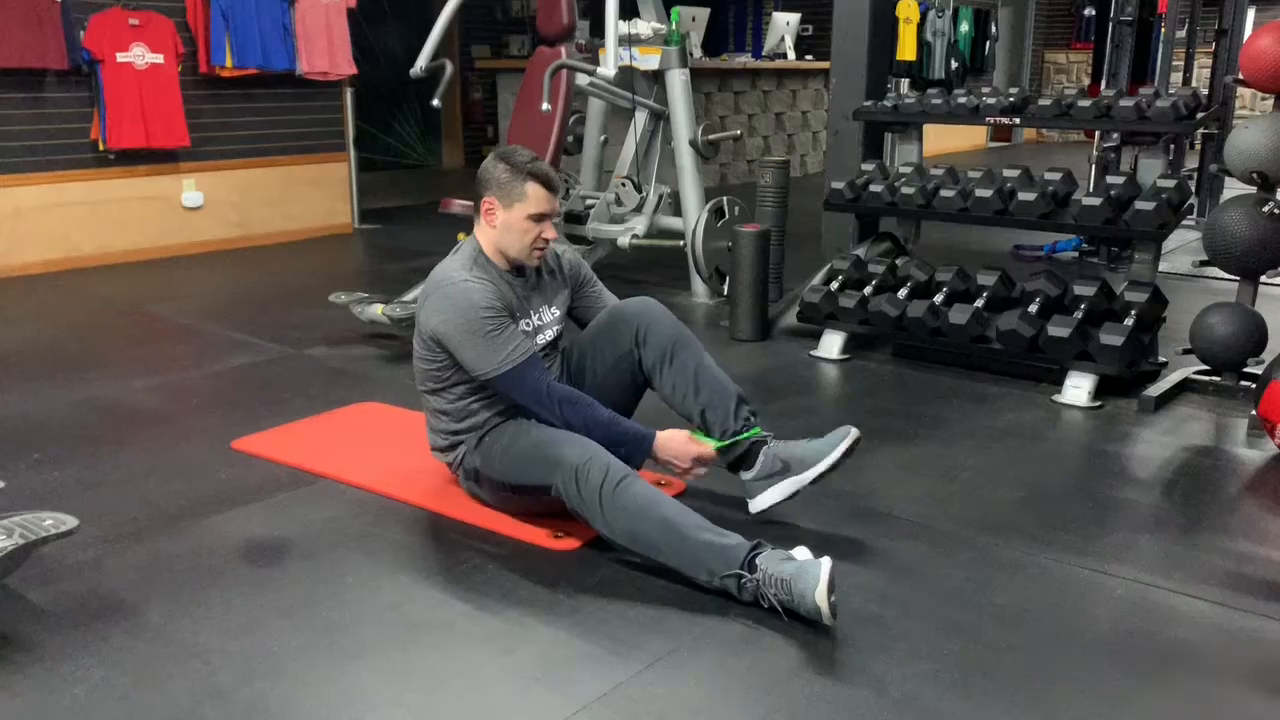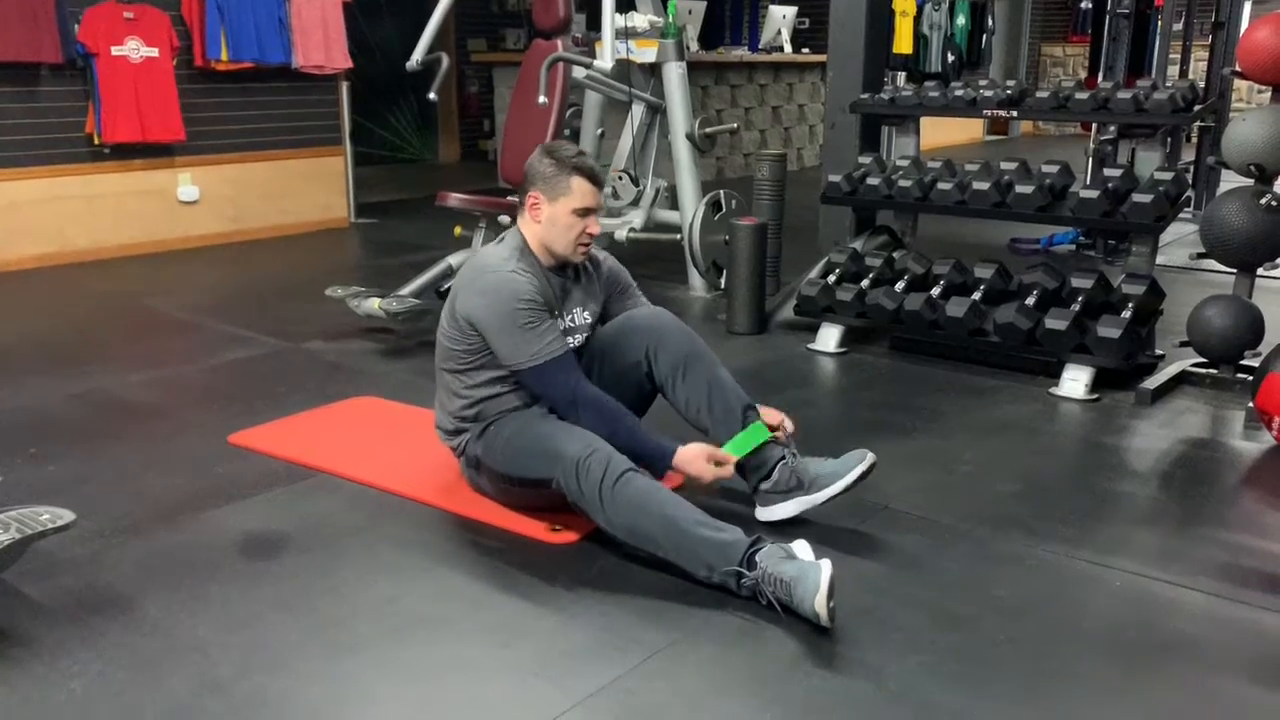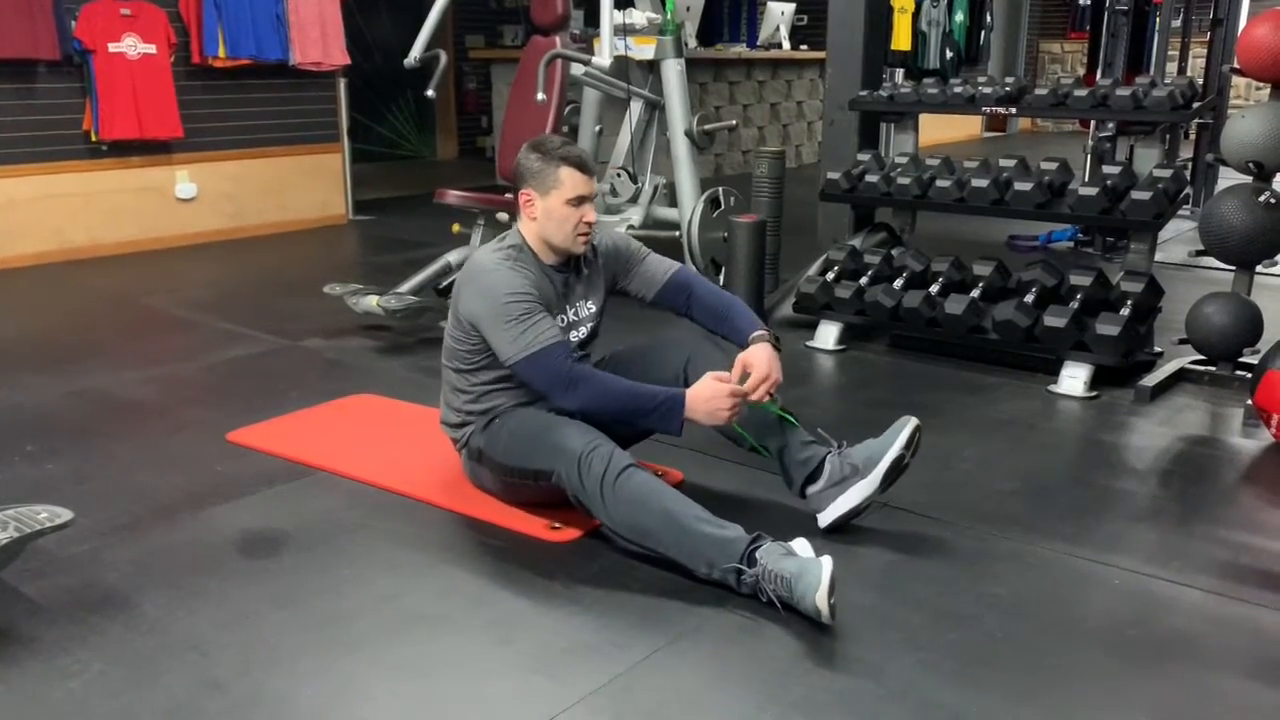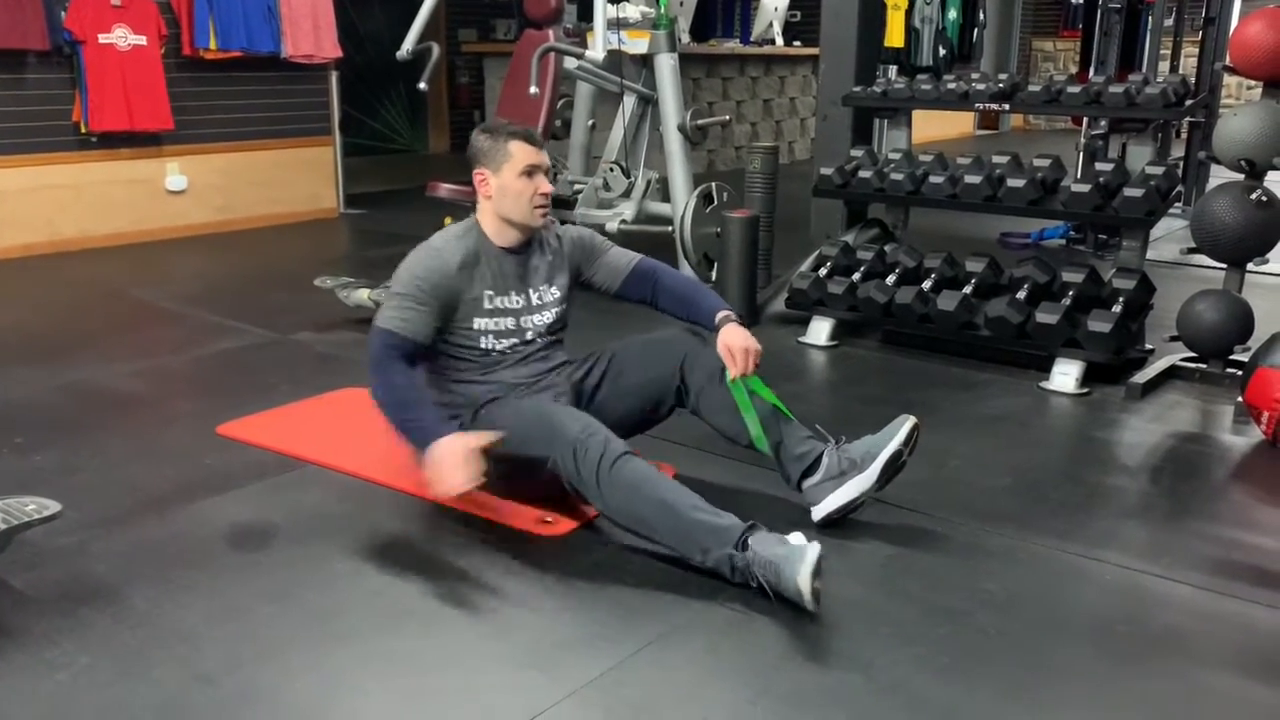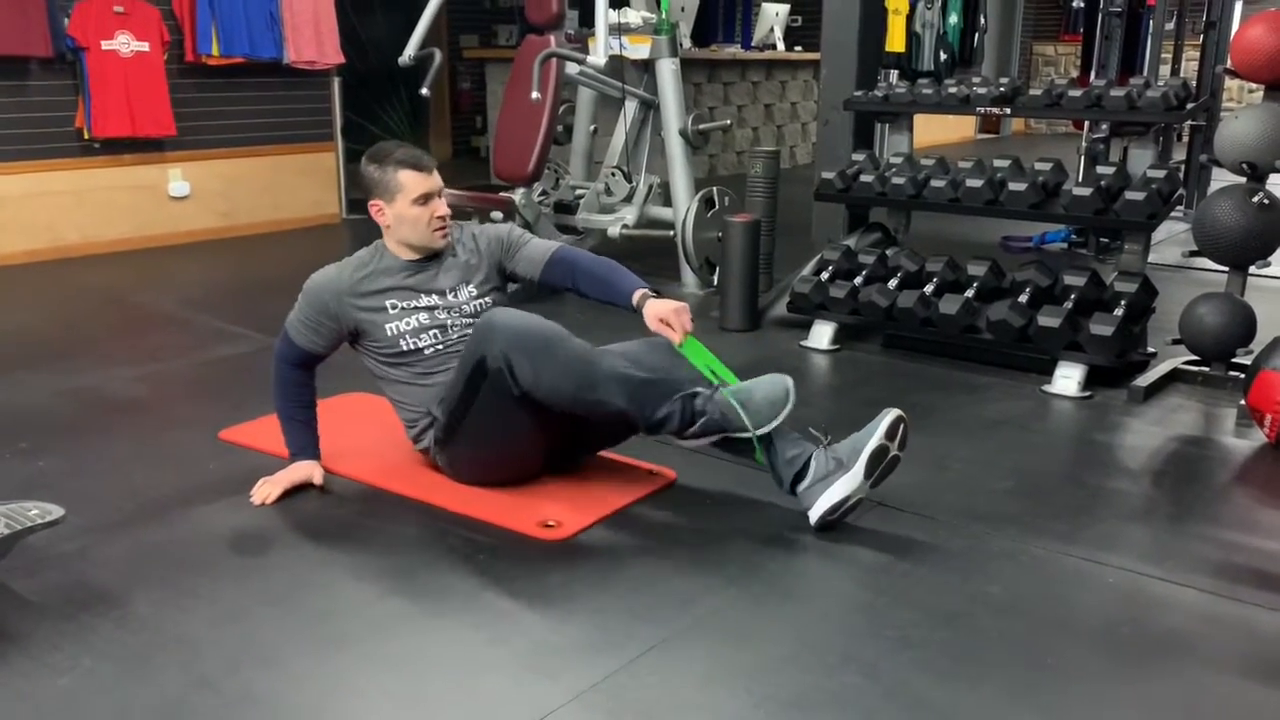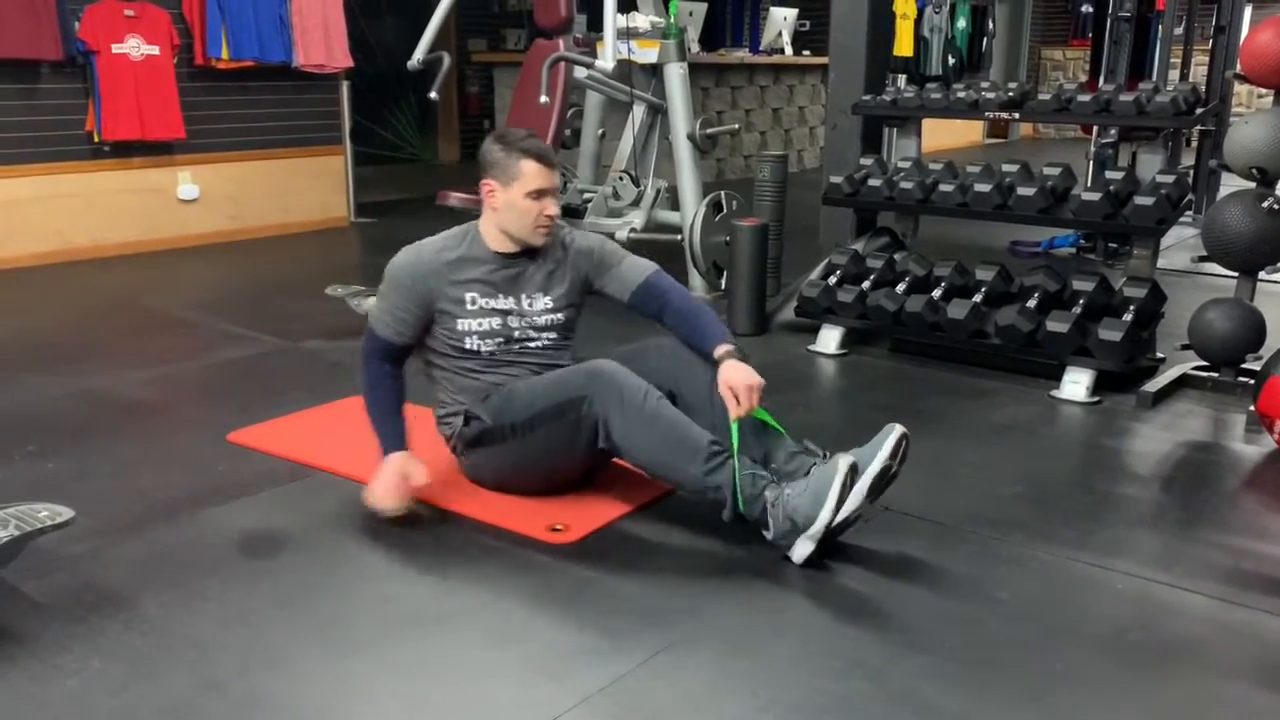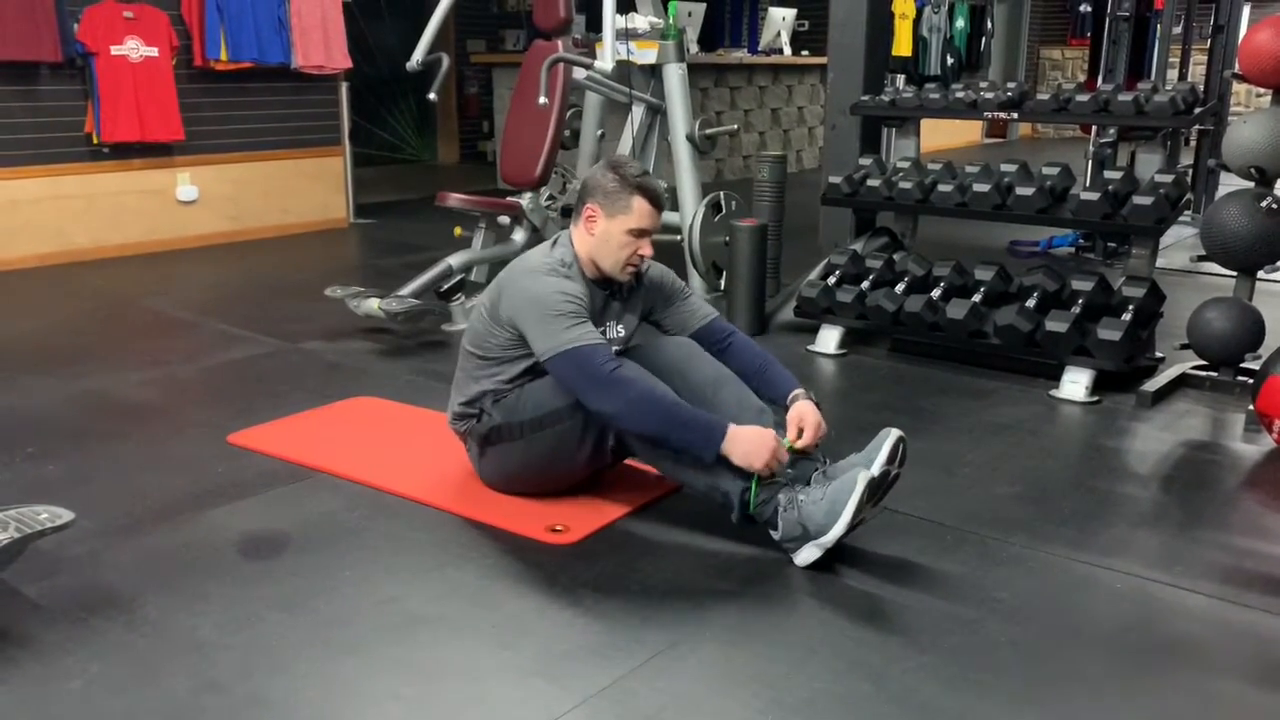
dt=0.7s
person 1, frame 1
left shoulder: (556, 261)
right shoulder: (461, 294)
left elbow: (631, 338)
right elbow: (543, 399)
left wrist: (717, 412)
right wrist: (651, 445)
right hip: (491, 443)
left knee: (643, 315)
right knee: (587, 465)
left ankle: (757, 460)
right ankle: (759, 574)
person 1, frame 2
left shoulder: (593, 265)
right shoulder: (501, 282)
left elbow: (666, 339)
right elbow: (573, 398)
left wrist: (748, 410)
right wrist: (672, 458)
left hip: (564, 405)
right hip: (495, 434)
left knee: (655, 330)
right knee: (586, 460)
left ankle: (774, 473)
right ankle: (761, 568)
person 1, frame 3
left shoulder: (599, 249)
right shoulder: (496, 279)
left elbow: (691, 291)
right elbow: (565, 385)
left wrist: (759, 339)
right wrist: (685, 405)
left hip: (574, 400)
right hip: (501, 429)
left knee: (694, 354)
right knee: (589, 457)
left ankle: (822, 474)
right ankle: (759, 565)
person 1, frame 4
left shoulder: (565, 242)
right shoulder: (436, 267)
left elbow: (654, 281)
right elbow: (389, 366)
left wrist: (724, 322)
right wrist: (439, 440)
left hip: (564, 388)
right hip: (486, 424)
left knee: (685, 350)
right knee: (578, 440)
left ankle: (818, 471)
right ankle: (751, 557)
person 1, frame 5
left shoulder: (485, 242)
right shoulder: (340, 288)
left elbow: (569, 266)
right elbow: (292, 362)
left wrist: (643, 298)
right wrist: (304, 455)
left hip: (543, 415)
right hip: (470, 441)
left knee: (665, 355)
right knee: (506, 328)
left ankle: (808, 473)
right ankle: (693, 416)
person 1, frame 6
left shoulder: (577, 250)
right shoulder: (426, 266)
left elbow: (664, 297)
right elbow: (380, 361)
left wrist: (726, 355)
right wrist: (395, 453)
left hip: (565, 423)
right hip: (490, 435)
left knee: (672, 359)
right knee: (605, 384)
left ankle: (806, 474)
right ankle: (770, 509)
person 1, frame 7
left shoulder: (642, 277)
right shoulder: (541, 285)
left elbow: (723, 342)
right elbow: (604, 389)
left wrist: (795, 395)
right wrist: (726, 437)
left hip: (578, 427)
right hip: (503, 438)
left knee: (674, 355)
right knee: (623, 393)
left ankle: (809, 476)
right ankle: (785, 512)
